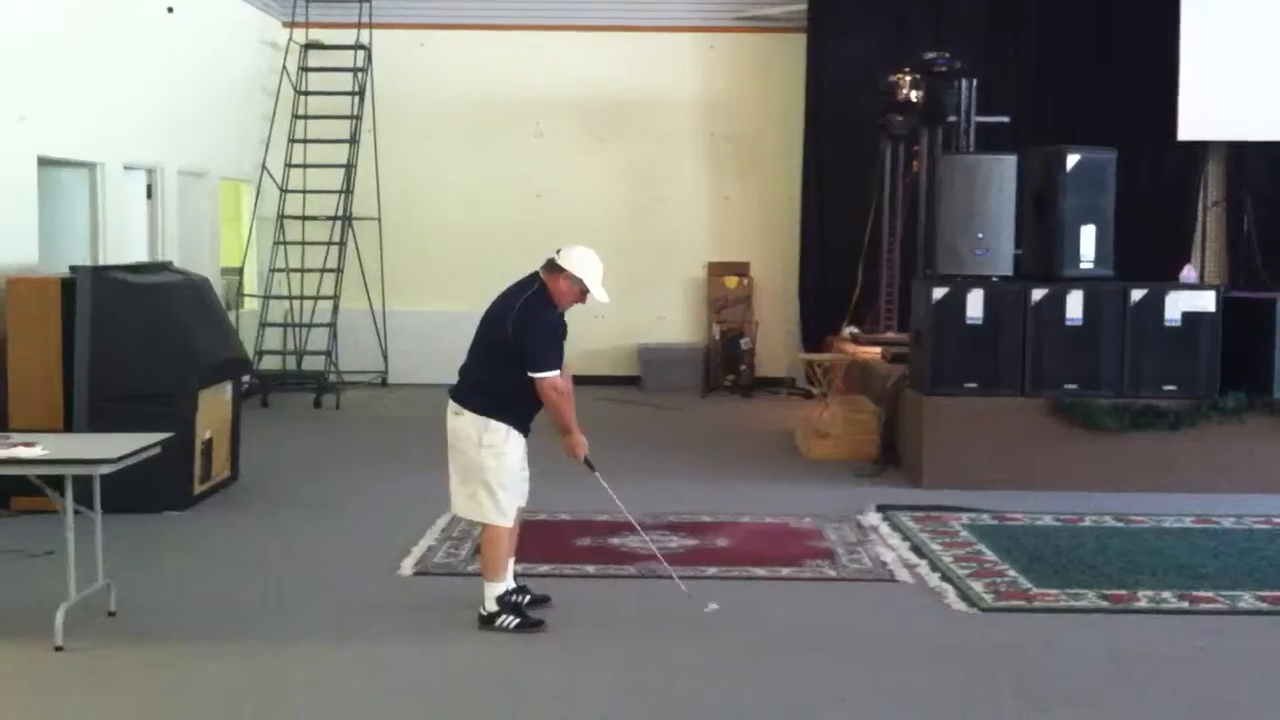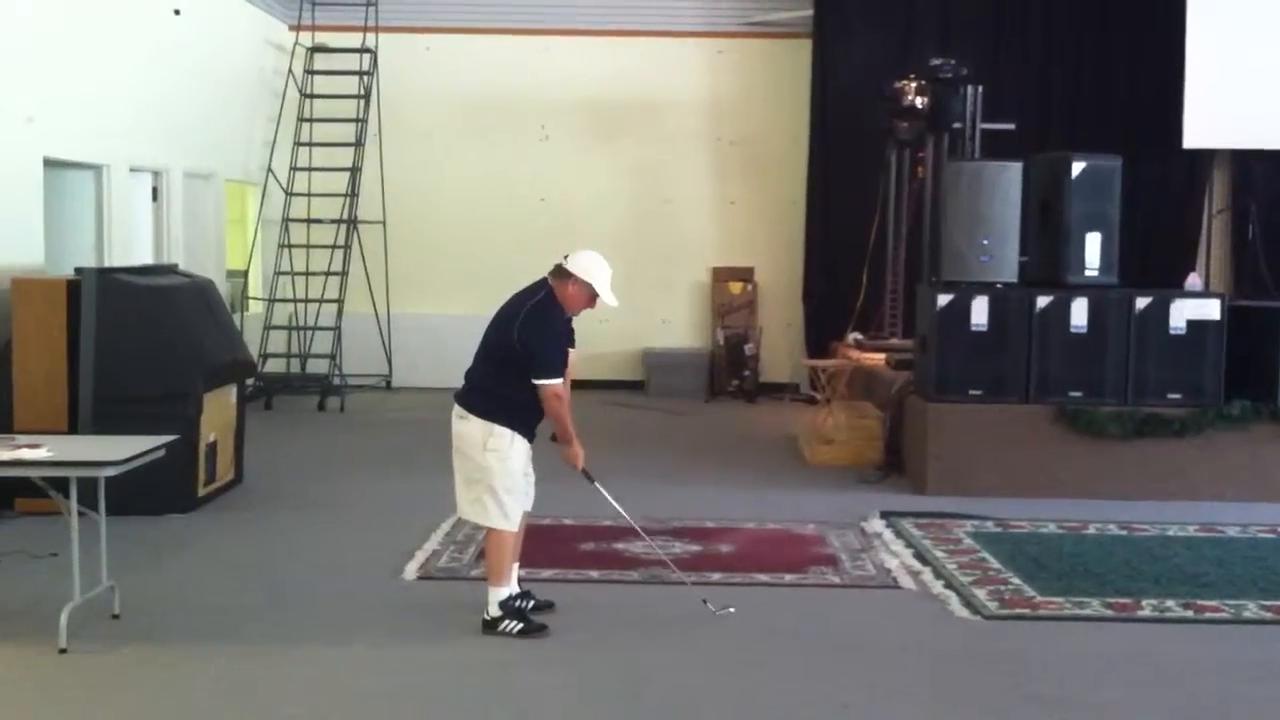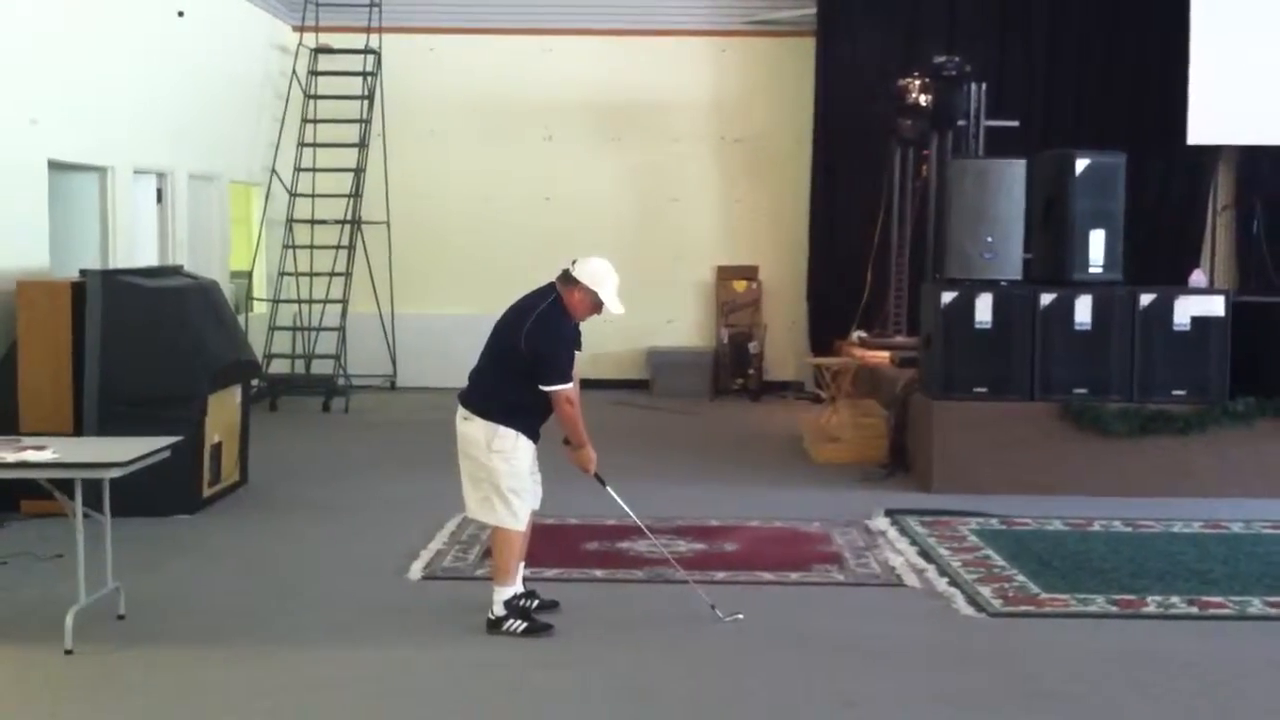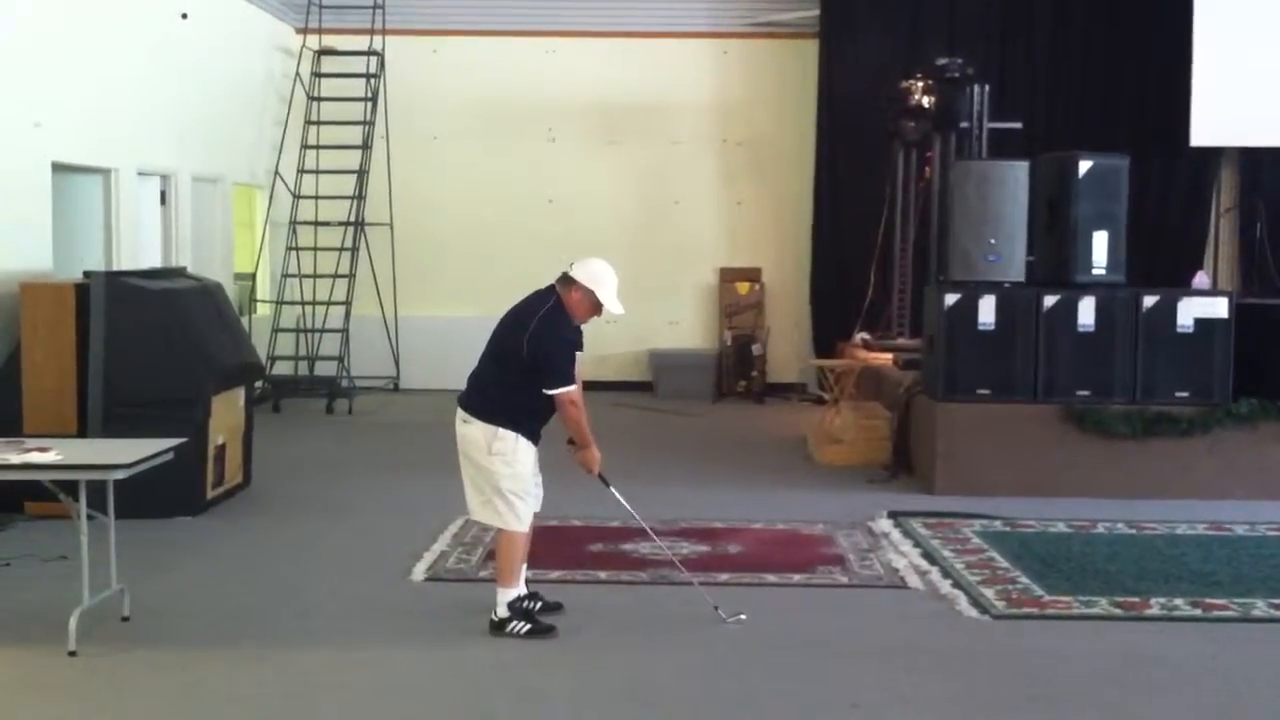
dt=1s
person 1, frame 1
left shoulder: (541, 300)
right shoulder: (534, 313)
left elbow: (559, 369)
right elbow: (550, 387)
left wrist: (571, 426)
right wrist: (570, 433)
left hip: (501, 417)
right hip: (485, 420)
left knee: (512, 505)
right knee: (498, 512)
left ankle: (507, 586)
right ankle: (494, 606)
person 1, frame 2
left shoulder: (549, 306)
right shoulder: (542, 319)
left elbow: (561, 376)
right elbow: (551, 394)
left wrist: (566, 437)
right wrist: (570, 443)
left hip: (505, 422)
right hip: (490, 425)
left knee: (518, 508)
right knee: (503, 516)
left ankle: (510, 590)
right ankle: (498, 610)
person 1, frame 3
left shoulder: (554, 307)
right shoulder: (549, 325)
left elbow: (567, 380)
right elbow: (563, 398)
left wrist: (575, 438)
right wrist: (582, 445)
left hip: (507, 421)
right hip: (495, 425)
left knee: (524, 506)
right knee: (510, 515)
left ankle: (514, 590)
right ankle: (502, 609)
person 1, frame 4
left shoulder: (558, 314)
right shoulder: (548, 328)
left elbow: (572, 379)
right elbow: (566, 400)
left wrist: (580, 439)
right wrist: (587, 446)
left hip: (515, 426)
right hip: (493, 428)
left knee: (525, 510)
right knee: (513, 517)
left ankle: (518, 592)
right ankle: (506, 611)
